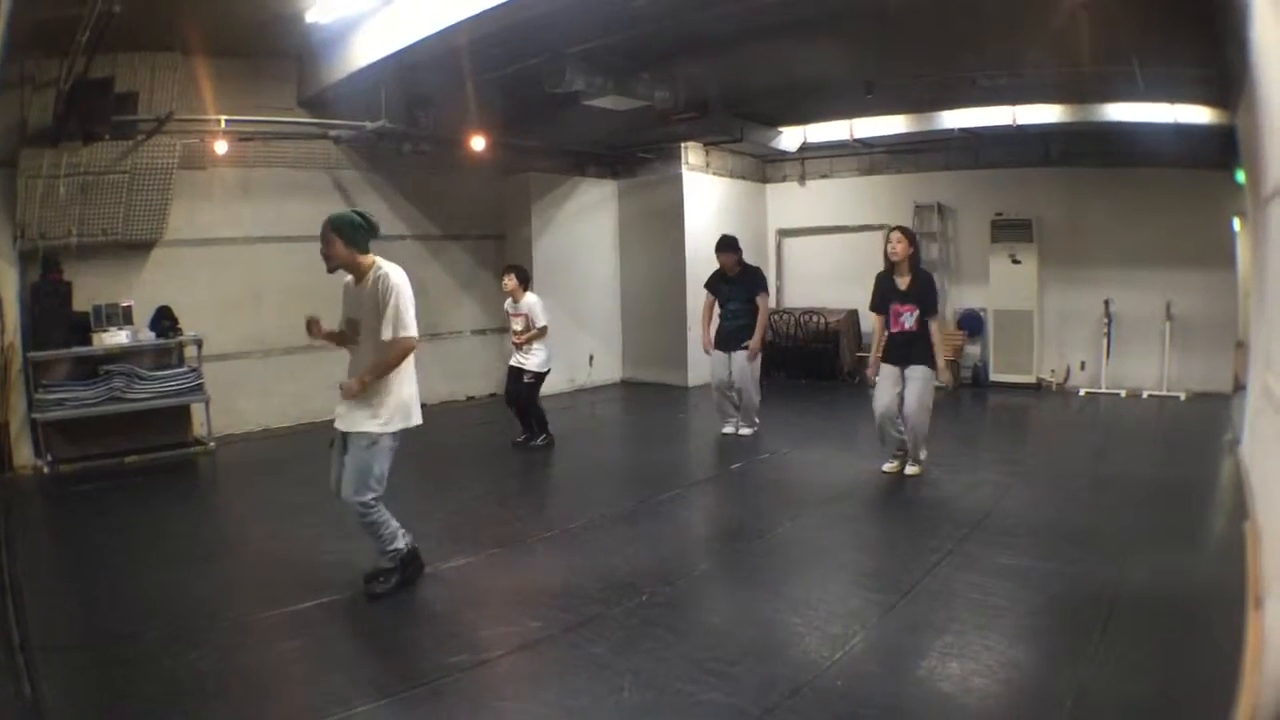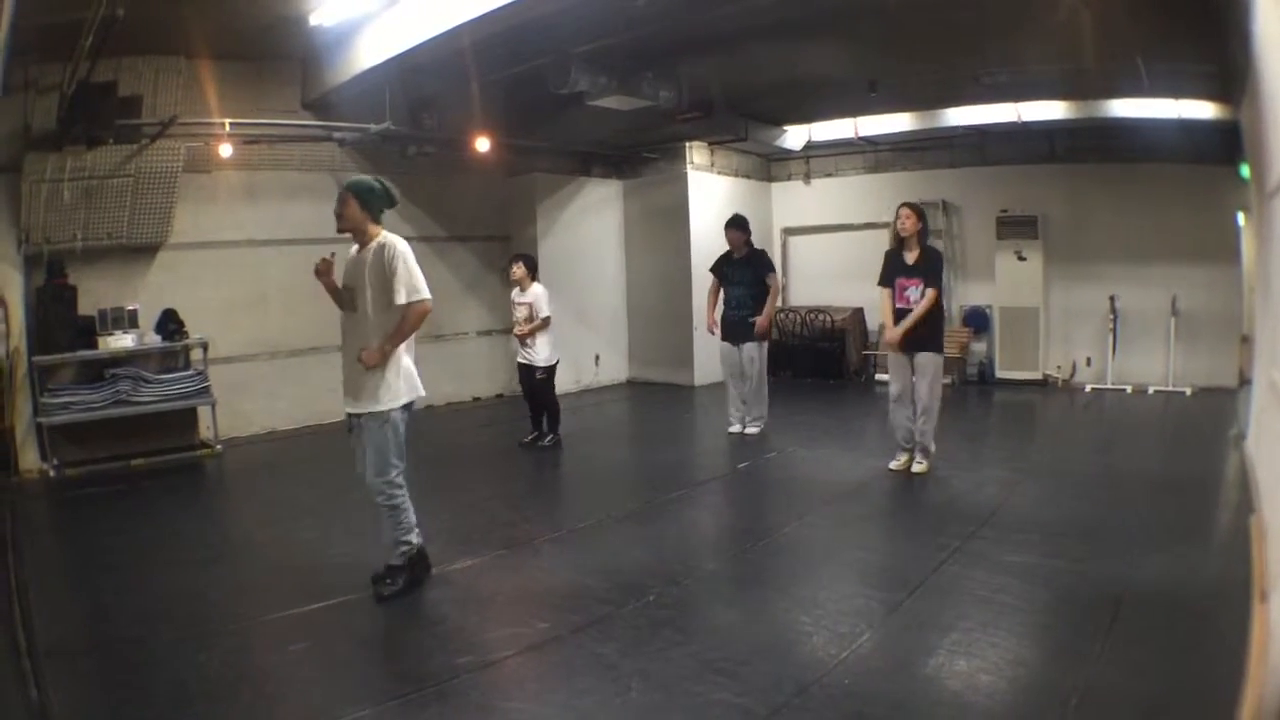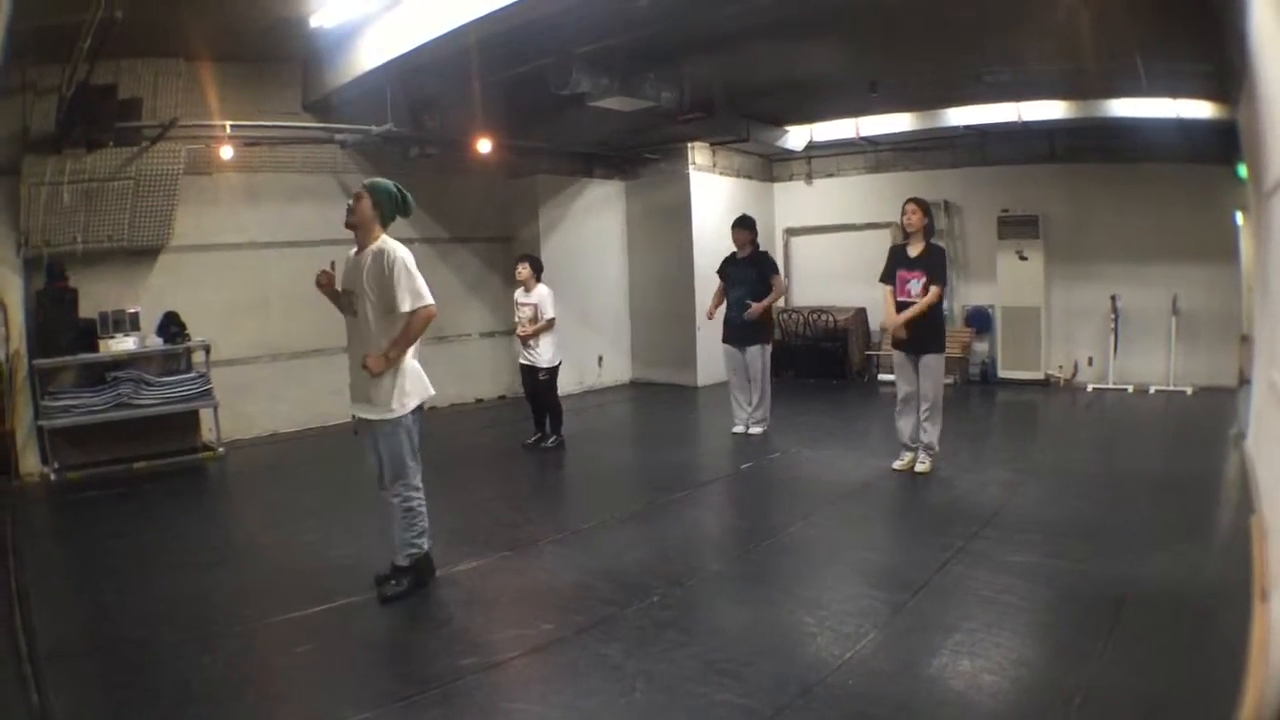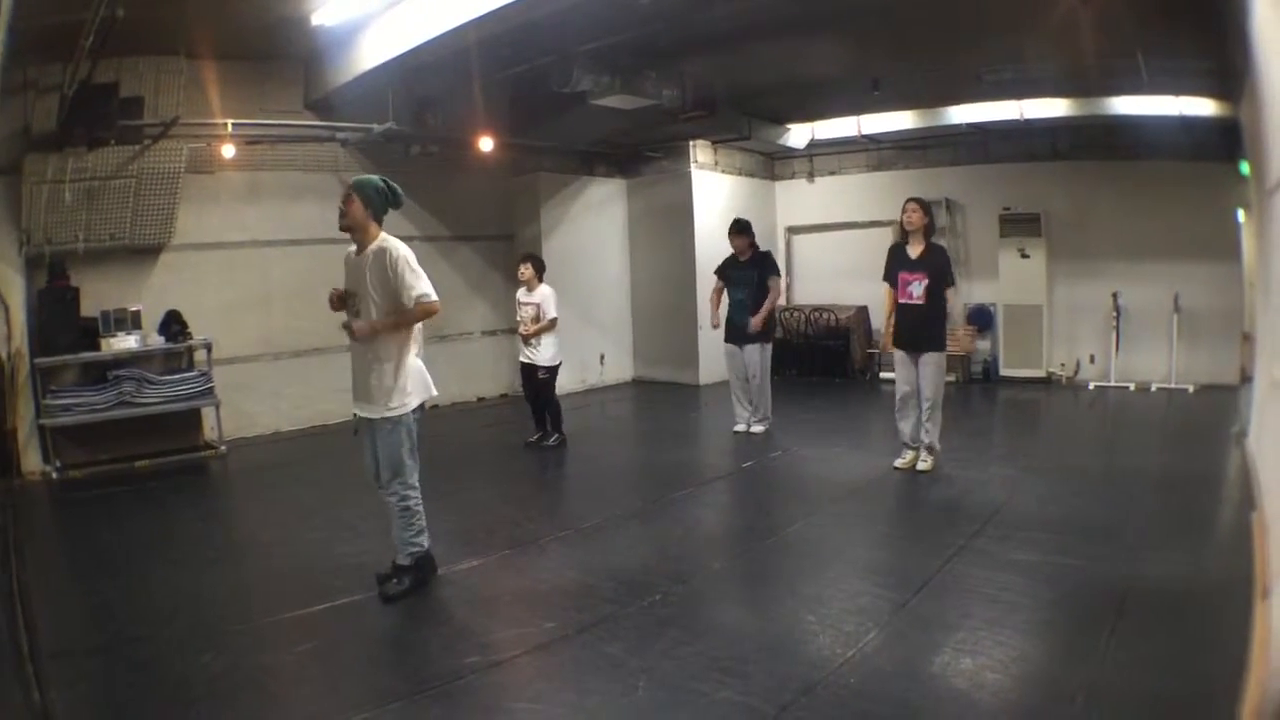
dt=0.3s
person 1, frame 1
left shoulder: (390, 279)
right shoulder: (349, 285)
left elbow: (406, 342)
left wrist: (363, 380)
right wrist: (324, 334)
left hip: (383, 409)
right hip: (356, 405)
left knee: (359, 494)
right knee: (343, 488)
left ankle: (402, 557)
right ankle: (396, 553)
person 1, frame 2
left shoulder: (392, 248)
right shoulder: (354, 255)
left elbow: (421, 305)
left wrist: (383, 350)
right wrist: (328, 284)
left hip: (387, 387)
right hip: (360, 387)
left knee: (385, 478)
right knee: (373, 477)
left ankle: (409, 560)
right ankle: (405, 554)
person 1, frame 3
left shoulder: (391, 254)
right shoulder: (353, 258)
left elbow: (426, 310)
left wrist: (389, 357)
right wrist: (331, 292)
left hip: (395, 391)
right hip: (367, 392)
left knee: (404, 482)
right knee: (389, 482)
left ankle: (414, 562)
right ankle: (409, 558)
person 1, frame 4
left shoulder: (393, 252)
right shoulder: (352, 256)
left elbow: (429, 306)
left wrist: (374, 328)
right wrist: (342, 307)
left hip: (396, 386)
right hip: (368, 387)
left knee: (400, 480)
right knee: (386, 478)
left ankle: (415, 560)
right ankle: (411, 556)
person 2, frame 1
left shoulder: (924, 280)
right shoulder: (882, 280)
left elbow: (933, 323)
right elbow: (879, 322)
left wrist: (941, 363)
right wrist: (873, 358)
left hip: (920, 357)
right hip: (892, 356)
left knee: (914, 411)
right knee: (883, 410)
left ankle: (915, 457)
right ankle: (898, 453)
person 2, frame 2
left shoulder: (932, 256)
right shoulder: (891, 256)
left elbow: (930, 298)
right elbow: (887, 296)
left wrist: (902, 327)
right wrist: (889, 330)
left hip: (928, 338)
right hip: (900, 340)
left knee: (925, 398)
right knee: (898, 395)
left ankle: (923, 452)
right ankle: (905, 449)
person 2, frame 3
left shoulder: (936, 253)
right shoulder: (895, 252)
left elbow: (934, 295)
right elbow: (889, 291)
left wrist: (903, 317)
right wrist: (893, 320)
left hip: (930, 336)
right hip: (903, 336)
left knee: (930, 397)
right knee: (905, 395)
left ankle: (927, 451)
right ankle: (909, 449)
person 2, frame 4
left shoulder: (937, 253)
right shoulder: (894, 253)
left elbow: (949, 293)
right wrist: (885, 330)
left hip: (930, 337)
right hip: (902, 336)
left knee: (929, 396)
right knee: (904, 394)
left ankle: (928, 450)
right ankle: (909, 447)
person 3, frame 1
left shoulder: (754, 275)
right shoulder: (717, 277)
left elbow: (763, 307)
right elbow: (708, 305)
left wrist: (757, 338)
right wrist: (706, 334)
left hip: (747, 339)
right hip: (723, 337)
left knee: (744, 382)
right knee: (719, 381)
left ankle: (749, 421)
right ankle: (730, 421)
person 3, frame 2
left shoulder: (759, 258)
right shoulder: (723, 261)
left elbow: (775, 288)
right elbow: (713, 289)
left wrist: (766, 316)
right wrist: (710, 314)
left hip: (752, 328)
right hip: (729, 327)
left knee: (754, 376)
right knee: (732, 376)
left ankle: (755, 420)
right ankle: (736, 419)
person 3, frame 3
left shoulder: (763, 260)
right shoulder: (728, 262)
left elbow: (780, 289)
right elbow: (721, 290)
left wrist: (762, 305)
right wrist: (713, 306)
left hip: (757, 329)
right hip: (732, 329)
left knee: (758, 377)
right knee: (736, 377)
left ankle: (758, 421)
right ankle: (741, 420)
person 3, frame 4
left shoulder: (765, 259)
right shoulder: (728, 264)
left elbow: (775, 290)
right elbow: (717, 290)
left wrist: (761, 316)
right wrist: (714, 313)
left hip: (757, 328)
right hip: (733, 329)
left knee: (757, 375)
right knee: (737, 375)
left ankle: (761, 419)
right ankle: (743, 417)
person 4, frame 1
left shoulder: (532, 301)
right shoulder: (508, 304)
left elbow: (543, 329)
left wrist: (524, 339)
right wrist: (514, 338)
left hip: (536, 360)
right hip: (518, 359)
left knee: (527, 399)
right knee: (511, 397)
left ankle: (545, 434)
right ankle: (528, 431)
person 4, frame 2
left shoulder: (538, 291)
right shoulder: (515, 293)
left elbow: (546, 320)
left wrist: (526, 330)
right wrist: (516, 329)
left hip: (542, 355)
right hip: (524, 355)
left knee: (546, 395)
right knee: (530, 395)
left ankle: (553, 433)
right ankle: (537, 431)
person 4, frame 3
left shoulder: (543, 292)
right shoulder: (518, 294)
left elbow: (550, 321)
left wrist: (530, 331)
right wrist: (519, 330)
left hip: (545, 356)
right hip: (526, 356)
left knee: (548, 396)
right knee: (532, 397)
left ankle: (556, 435)
right ankle: (540, 432)
person 4, frame 4
left shoulder: (546, 292)
right shoulder: (520, 293)
left elbow: (553, 321)
left wrist: (533, 330)
right wrist: (521, 329)
left hip: (545, 355)
right hip: (527, 354)
left knee: (546, 394)
right knee: (531, 395)
left ankle: (557, 433)
right ankle: (541, 430)
